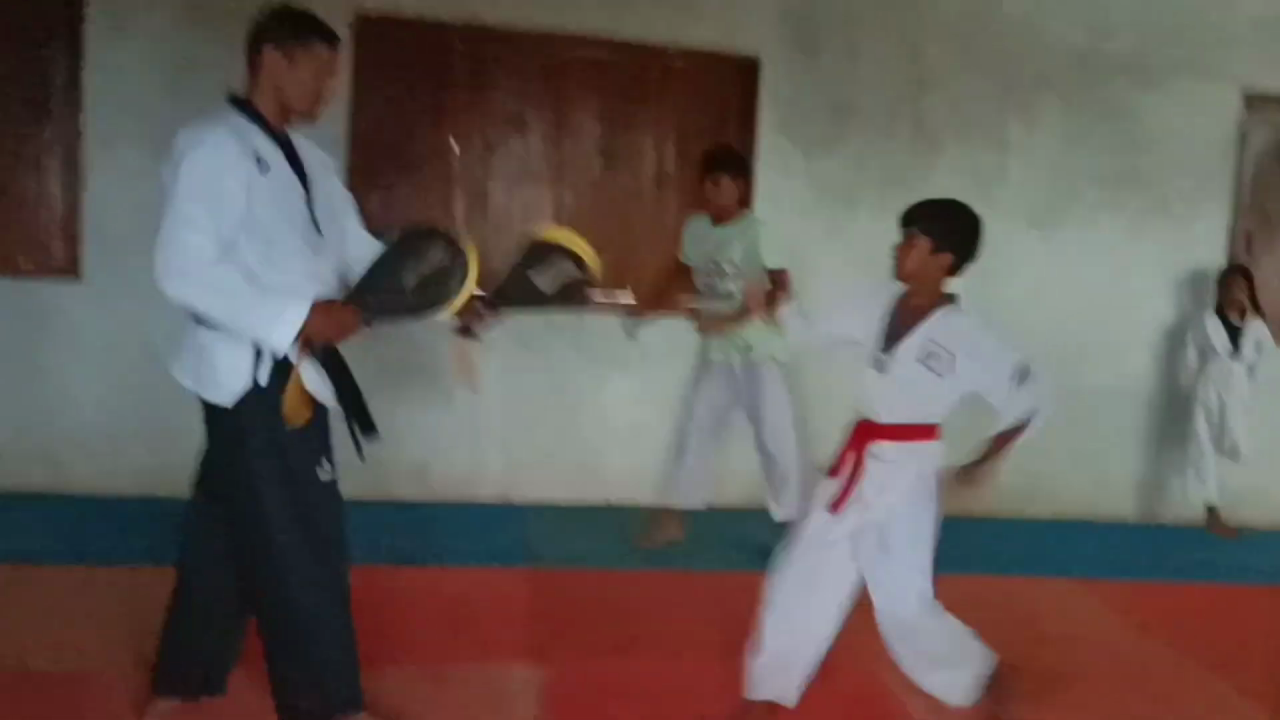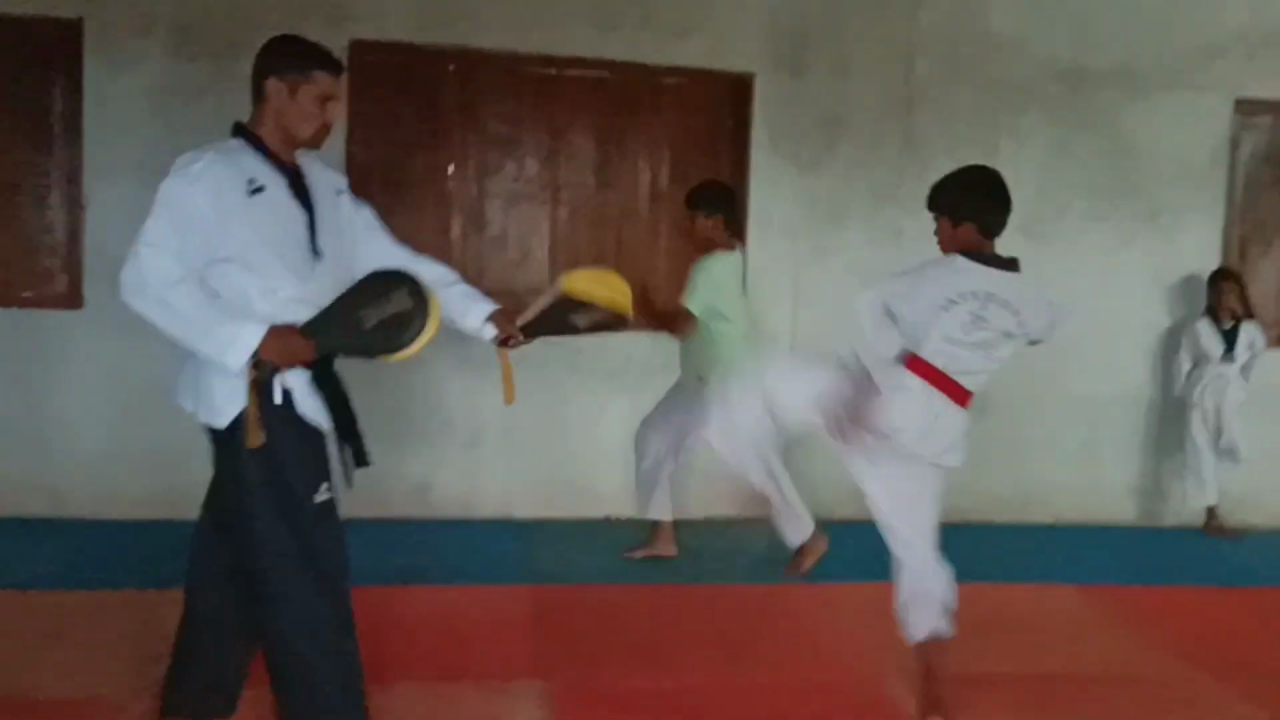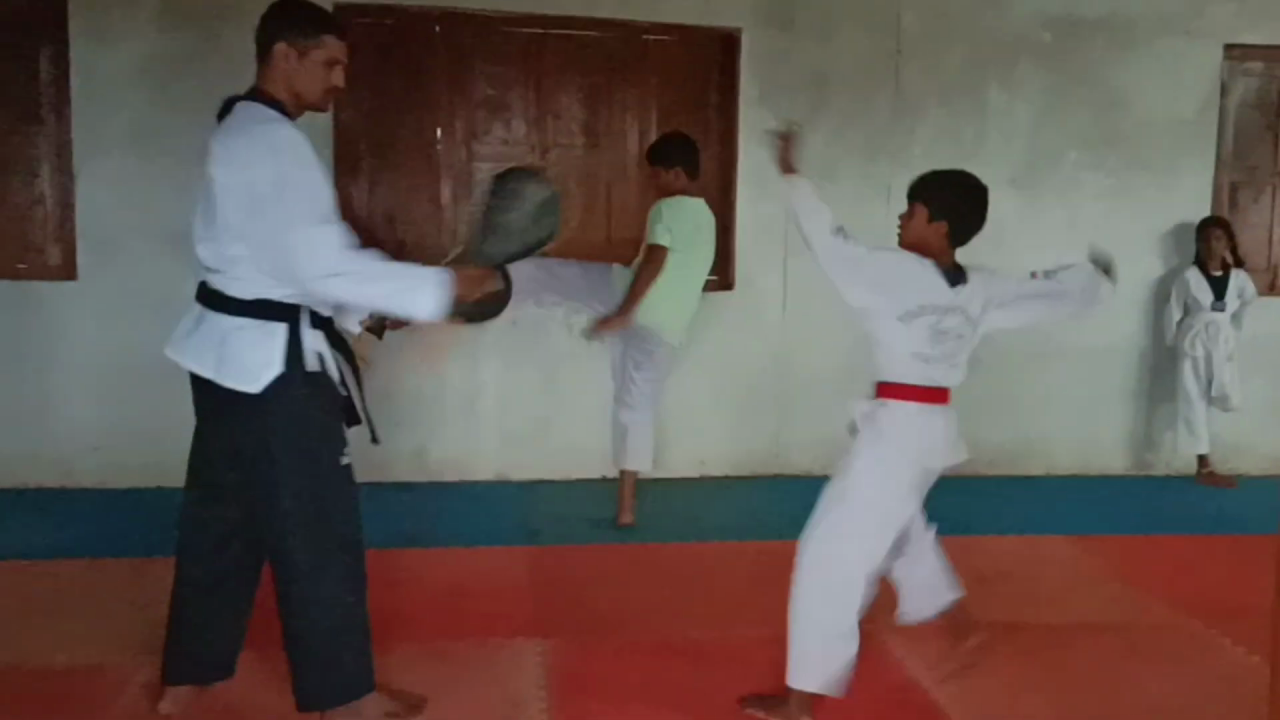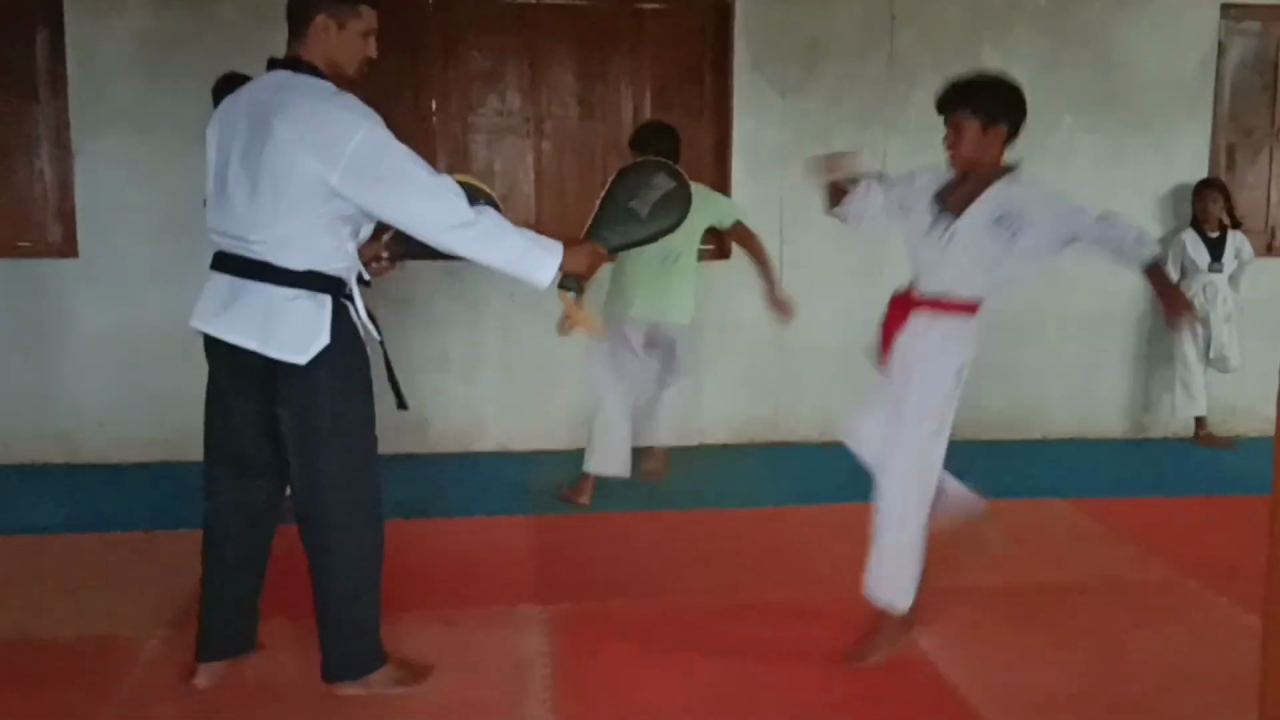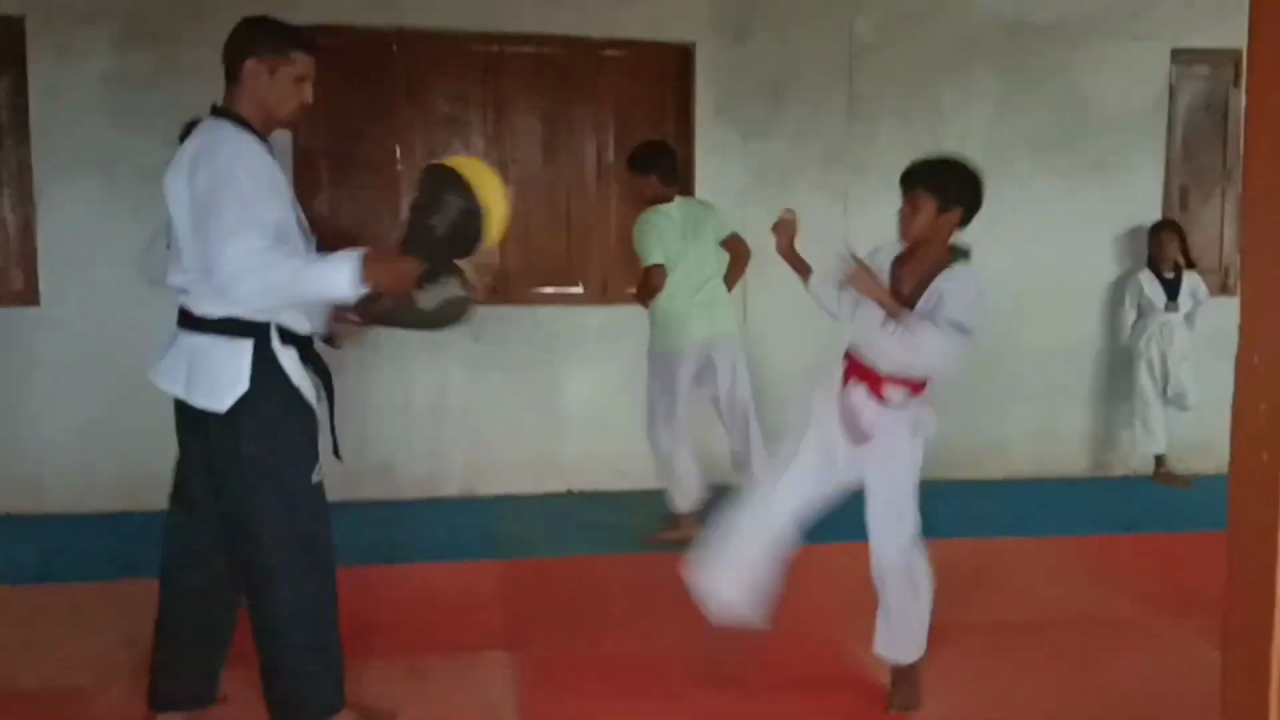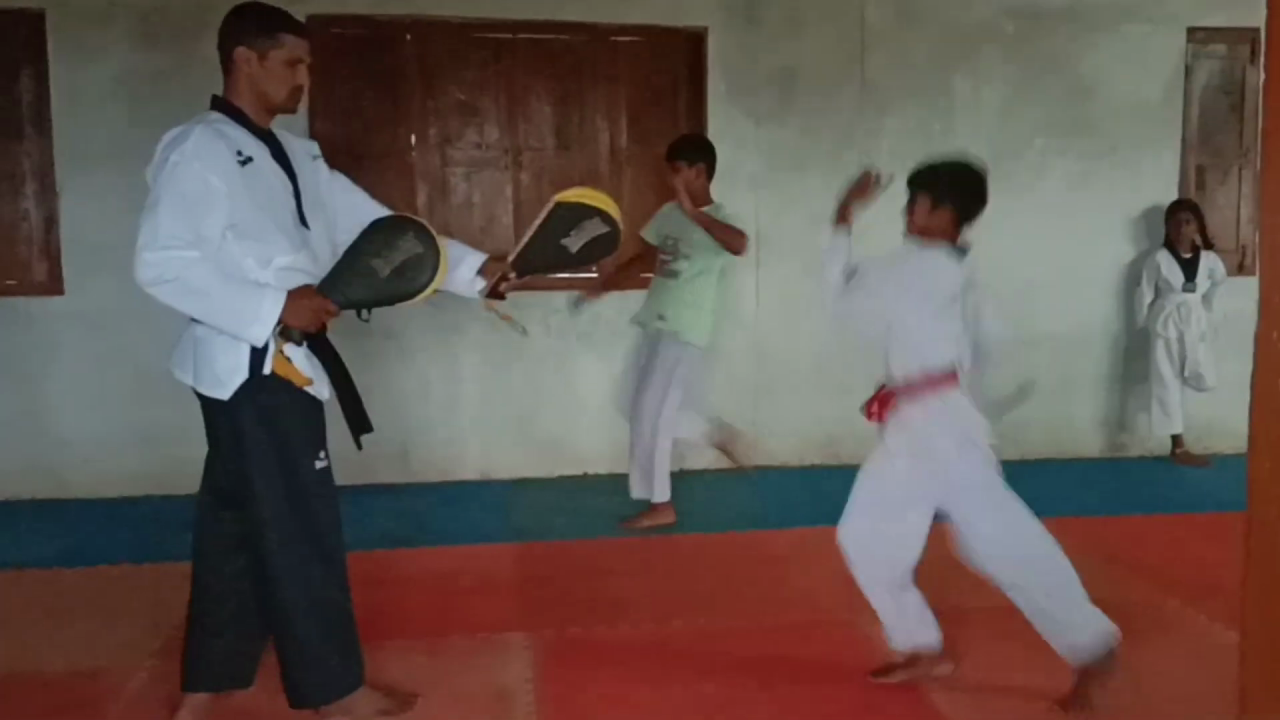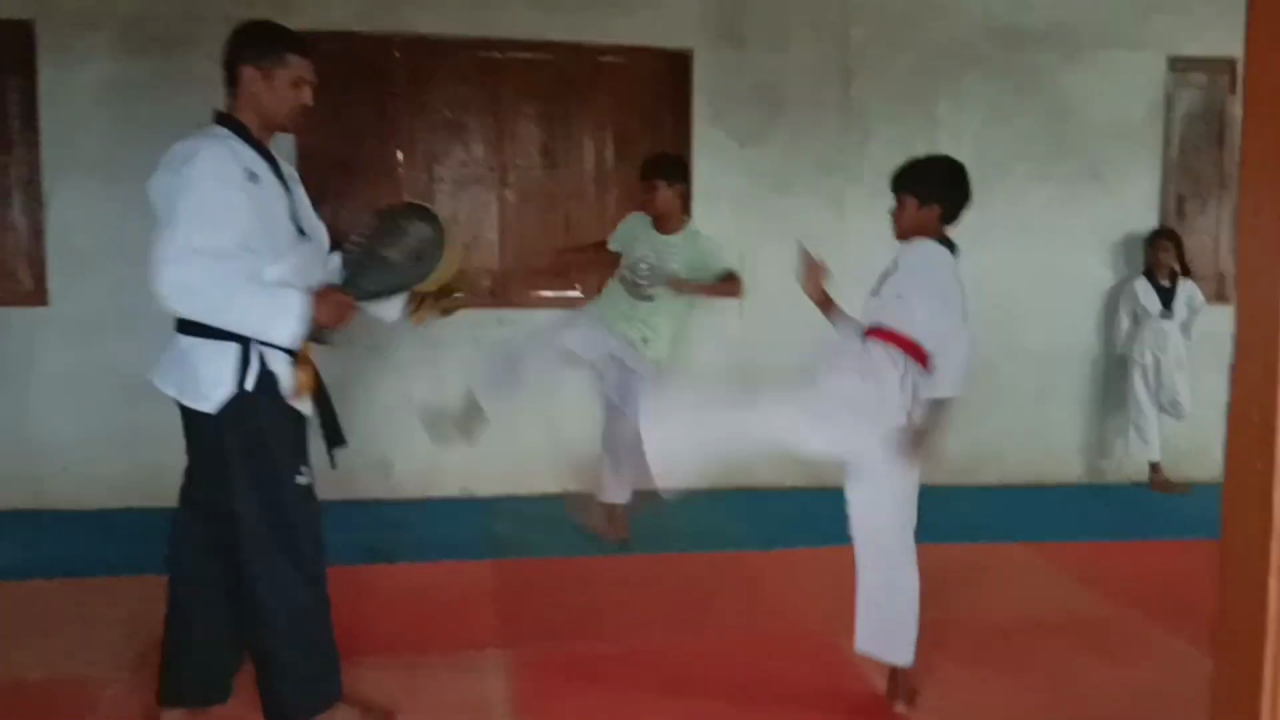
dt=0.4s
person 1, frame 1
left shoulder: (304, 158)
right shoulder: (215, 148)
left elbow: (358, 249)
right elbow: (185, 267)
right wrist: (298, 318)
left hip: (276, 364)
right hip: (256, 369)
left knee: (230, 526)
right knee: (303, 539)
person 1, frame 2
left shoulder: (325, 186)
right shoulder: (206, 176)
left elbow: (394, 263)
right elbow: (147, 281)
left wrist: (483, 315)
right wrist: (251, 341)
left hip: (294, 391)
right hip: (252, 394)
left knee: (236, 549)
right knee: (301, 559)
person 1, frame 3
left shoulder: (246, 134)
right shoulder: (267, 144)
right elbow: (318, 263)
left wrist: (357, 310)
right wrist: (440, 288)
left hip: (232, 349)
right hip: (271, 355)
left knee: (222, 510)
right knee: (317, 525)
person 1, frame 4
left shoulder: (237, 107)
right shoulder: (336, 119)
right elbow: (440, 210)
right wrist: (556, 257)
left hip: (236, 311)
right hip: (305, 324)
left knee: (240, 485)
right knee: (340, 499)
left ankle: (218, 648)
right ankle: (355, 662)
person 1, frame 5
left shoulder: (218, 152)
right shoulder: (231, 155)
right elbow: (240, 268)
left wrist: (321, 313)
right wrist: (359, 273)
left hip: (215, 365)
right hip: (246, 372)
left knee: (205, 533)
right knee: (290, 542)
person 1, frame 6
left shoulder: (295, 155)
right shoulder: (196, 149)
left elbow: (375, 230)
right elbow: (162, 265)
left wrist: (475, 269)
right wrist: (273, 306)
left hip: (279, 362)
right hip: (250, 363)
left knee: (235, 519)
right knee: (299, 525)
person 1, frame 7
left shoulder: (268, 166)
right shoulder: (206, 162)
left elbow: (317, 263)
right elbow: (179, 281)
right wrist: (299, 310)
left hip: (243, 375)
right hip: (239, 377)
left knee: (213, 532)
right knee: (282, 539)
person 2, frame 1
left shoulder: (962, 334)
right shoulder: (885, 304)
left elbow: (1024, 395)
right elbow: (819, 325)
left wrist: (985, 460)
right wrist: (776, 309)
left hip: (905, 477)
right hip: (862, 467)
left knee: (903, 610)
right knee: (795, 584)
person 2, frame 2
left shoulder: (943, 272)
right shoulder: (1028, 295)
left elbow: (880, 327)
right elbow: (1042, 326)
left hip: (899, 399)
right hip: (942, 428)
left knee: (765, 386)
right knee: (917, 553)
person 2, frame 3
left shoulder: (897, 272)
right shoulder: (980, 287)
left elbow: (829, 244)
right elbow: (1065, 291)
left wrist: (790, 172)
right wrist: (1098, 273)
left hip: (896, 427)
right hip: (935, 426)
left knee: (830, 550)
right knee: (893, 527)
right ankle: (952, 612)
person 2, frame 4
left shoulder: (1028, 200)
right shoulder: (932, 184)
left elbow: (1107, 232)
right elbow: (870, 201)
left wrist: (1161, 280)
right wrist: (840, 186)
left hip: (936, 341)
right hip: (912, 333)
left knee: (904, 473)
right knee: (873, 435)
left ankle: (893, 613)
right ankle: (953, 503)
person 2, frame 5
left shoulder: (964, 285)
right shoulder: (887, 260)
left elbow: (930, 356)
right elbow: (844, 305)
left wrist: (887, 302)
right wrist: (792, 258)
left hip: (897, 420)
right hip: (847, 402)
left knee: (895, 545)
right knee: (776, 507)
left ankle: (905, 665)
right ankle: (728, 603)
person 2, frame 6
left shoulder: (926, 263)
right shoulder: (945, 269)
left elbow: (842, 293)
right elbow: (983, 344)
left wrist: (844, 217)
left hip: (934, 426)
right hip: (914, 427)
left knee: (1007, 543)
right knee: (863, 538)
left ankle: (1092, 653)
right ankle: (925, 651)
person 2, frame 7
left shoulder: (921, 255)
right shoulder: (940, 269)
left elbow: (951, 337)
left wrist: (931, 423)
right wrist: (821, 299)
left hip: (868, 382)
right hip: (902, 401)
left knee: (748, 413)
right knee: (887, 545)
right ankle: (901, 678)
person 3, frame 1
left shoulder: (755, 231)
right shoulder: (695, 227)
left elbow: (782, 288)
right elbow: (681, 272)
left wrist: (734, 319)
right wrist: (649, 307)
left hip: (758, 353)
right hip: (714, 355)
left knee: (775, 439)
right knee: (694, 431)
left ankle: (793, 521)
right ankle: (673, 519)
person 3, frame 2
left shoulder: (708, 269)
right shoulder: (733, 253)
left elbow: (680, 326)
left wrist: (644, 307)
left hip: (728, 380)
right hip: (700, 379)
right knee: (651, 442)
left ankle: (808, 539)
right ankle: (663, 538)
person 3, frame 3
left shoulder: (667, 209)
right shoulder: (706, 216)
left elbow: (654, 261)
left wrist: (621, 313)
left hip: (636, 309)
right hip: (668, 328)
left knee: (550, 274)
right knee: (636, 407)
right ankle: (626, 500)
person 3, frame 4
right shoulder: (702, 197)
right elbow: (747, 238)
right wrist: (773, 288)
left hip: (627, 309)
right hip: (672, 316)
left knee: (612, 395)
right knee: (675, 378)
left ankle: (588, 483)
right ankle: (658, 451)
person 3, frame 5
left shoulder: (650, 222)
right shoulder: (704, 210)
left elbow: (655, 281)
right elbow: (741, 252)
left wrist: (641, 296)
left hip: (675, 338)
right hip: (722, 329)
left knee: (668, 430)
right knee: (740, 415)
left ankle: (687, 516)
person 3, frame 6
left shoulder: (718, 217)
right shoulder: (670, 213)
left elbow: (739, 245)
right elbow: (639, 254)
left wrist: (694, 213)
right wrist: (602, 284)
left hip: (683, 333)
right hip: (655, 324)
left knee: (652, 413)
right knee: (635, 404)
left ankle: (660, 505)
right ankle: (719, 435)
person 3, frame 7
left shoulder: (699, 245)
right shoulder: (635, 225)
left elbow: (734, 286)
left wrist: (689, 286)
right wrist: (570, 252)
left hip: (642, 349)
right hip: (601, 325)
left knee: (625, 429)
right knee: (526, 354)
left ankle: (614, 506)
right ankle: (470, 416)
person 4, frame 1
left shoulder: (1256, 326)
right shoulder: (1206, 322)
left elbow: (1265, 352)
right elbow: (1191, 358)
right wrist: (1194, 387)
left hip: (1236, 393)
right hip: (1209, 392)
left knee: (1236, 449)
right knee: (1204, 450)
right ankle: (1213, 513)
person 4, frame 2
left shoulder: (1249, 329)
right shoulder: (1198, 328)
left elbow: (1257, 354)
right elbow: (1183, 364)
left wrist: (1240, 381)
right wrist: (1185, 394)
left hip: (1231, 397)
right hip: (1204, 396)
left knee: (1235, 452)
right knee: (1202, 454)
right ankle: (1212, 517)
person 4, frame 3
left shoulder: (1238, 277)
right shoulder: (1188, 277)
left elbow: (1248, 303)
right elbow: (1173, 313)
left wrist: (1231, 330)
right wrist: (1175, 343)
left hip: (1223, 345)
right hip: (1194, 345)
left knee: (1229, 401)
right knee: (1193, 403)
right ankle: (1204, 466)
person 4, frame 4
left shoulder: (1235, 239)
right shoulder: (1185, 239)
left elbow: (1246, 263)
right elbow: (1171, 275)
left wrist: (1230, 292)
left hip: (1222, 307)
right hip: (1192, 306)
left knee: (1228, 363)
right knee: (1192, 365)
right ankle: (1202, 428)
person 4, frame 5
left shoulder: (1190, 278)
right shoulder: (1141, 279)
left elbow: (1200, 303)
right elbow: (1128, 314)
left wrist: (1186, 328)
right wrist: (1131, 344)
left hip: (1177, 345)
right hip: (1150, 345)
left knee: (1184, 400)
right knee: (1150, 403)
right ankle: (1161, 465)
person 4, frame 6
left shoulder: (1208, 259)
right shoulder: (1158, 259)
left elbow: (1218, 283)
right elbow: (1144, 294)
left wrist: (1203, 310)
right wrist: (1146, 324)
left hip: (1196, 326)
right hip: (1167, 326)
left knee: (1204, 382)
right knee: (1167, 384)
right ankle: (1179, 447)
person 4, frame 7
left shoulder: (1186, 287)
right shoulder: (1136, 287)
left elbow: (1197, 310)
right elbow: (1123, 321)
left wrist: (1182, 337)
right wrist: (1127, 351)
left hip: (1173, 353)
right hip: (1144, 353)
left knee: (1180, 408)
right knee: (1144, 410)
right ankle: (1156, 473)
